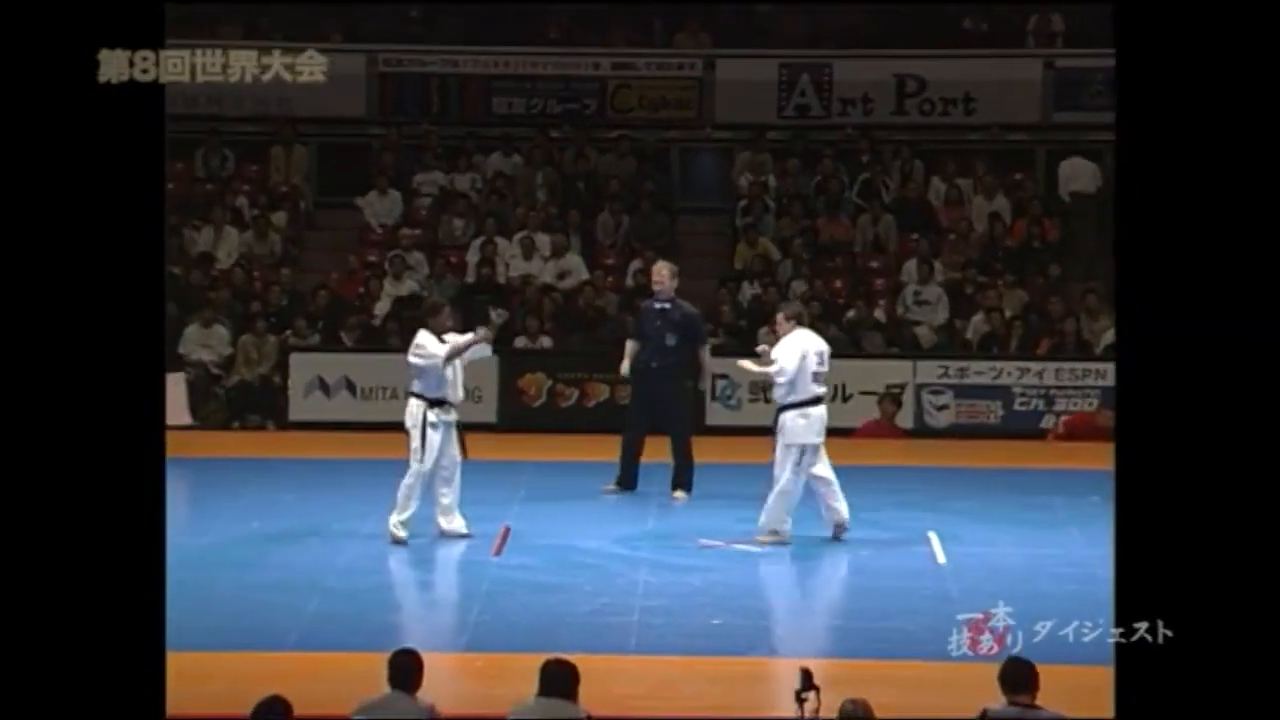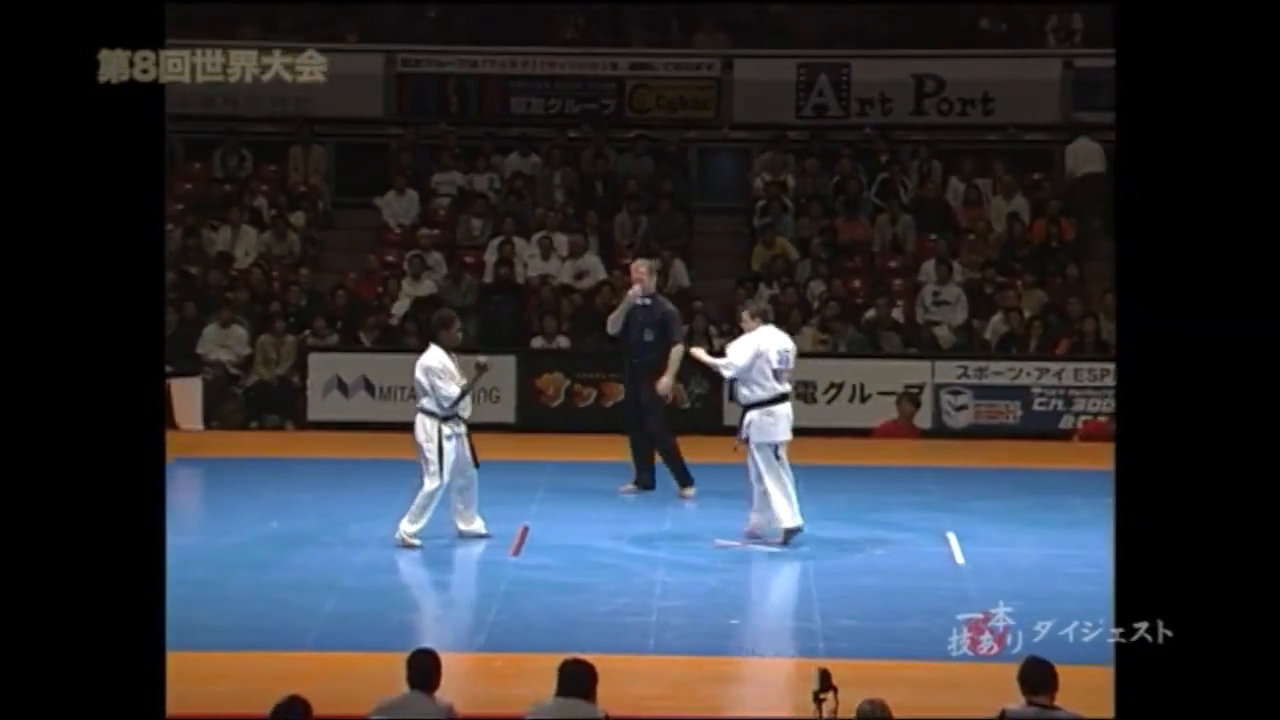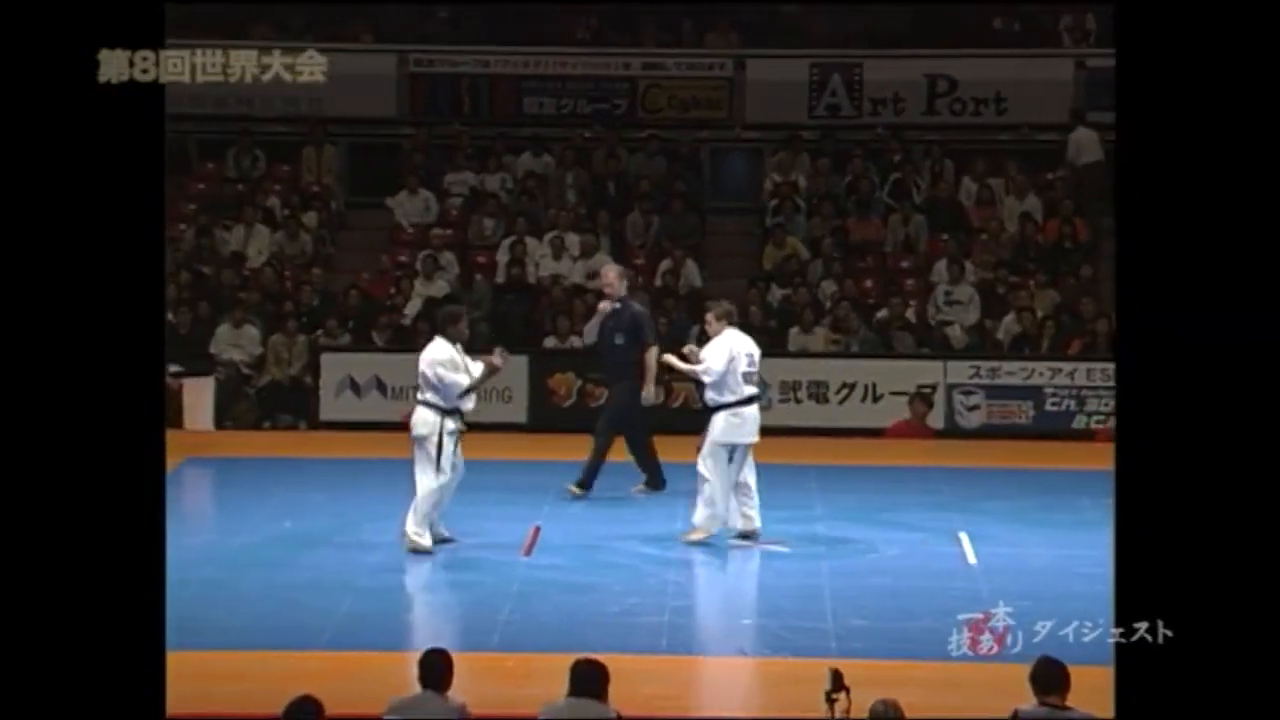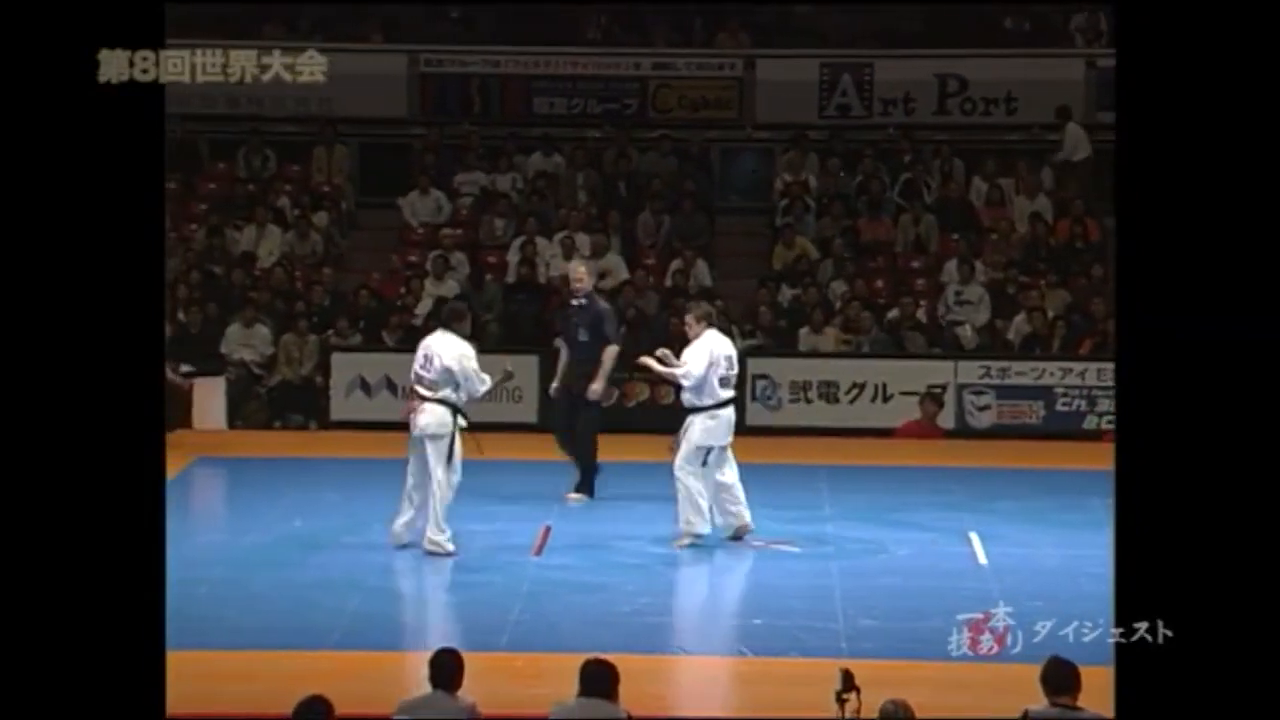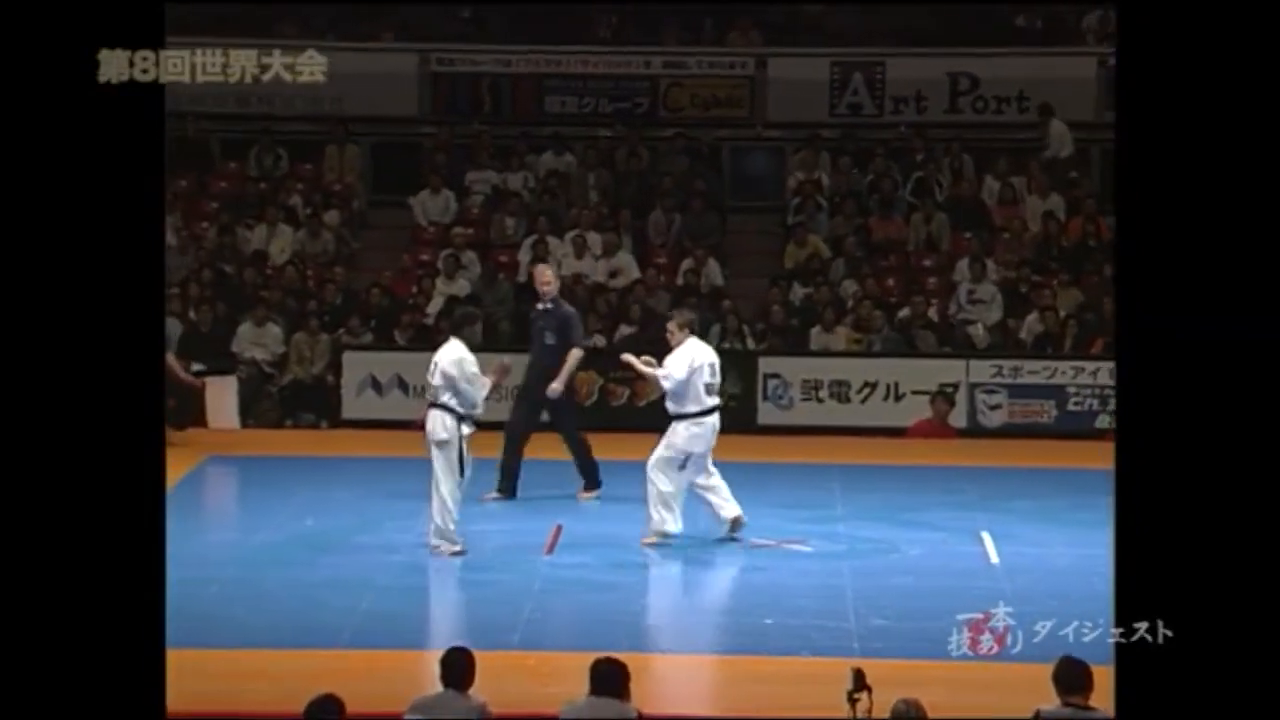
dt=0.4s
person 1, frame 1
left shoulder: (449, 340)
right shoulder: (422, 343)
left elbow: (479, 343)
right elbow: (445, 357)
left wrist: (492, 325)
right wrist: (473, 340)
left hip: (445, 413)
right hip: (426, 414)
left knee: (449, 469)
right knee: (420, 469)
left ankle: (450, 523)
right ankle: (398, 523)
person 1, frame 2
left shoulder: (448, 357)
right shoulder: (431, 362)
left elbow: (457, 391)
right elbow: (451, 399)
left wrist: (477, 374)
right wrist: (477, 376)
left hip: (452, 426)
right hip: (435, 428)
left knee: (466, 475)
right knee: (436, 481)
left ankle: (468, 524)
right ankle: (407, 531)
person 1, frame 3
left shoulder: (452, 349)
right shoulder: (438, 354)
left elbow: (473, 372)
right elbow: (460, 389)
left wrist: (490, 365)
right wrist: (489, 373)
left hip: (445, 421)
right hip: (434, 422)
left knee: (451, 475)
right knee: (434, 479)
left ankle: (433, 529)
right ankle: (416, 534)
person 1, frame 4
left shoulder: (427, 342)
right shoulder: (461, 349)
left elbow: (416, 379)
right elbow: (476, 388)
right wrist: (502, 380)
left hip: (422, 412)
right hip: (443, 418)
left knee: (418, 477)
right knee: (444, 478)
left ankle: (402, 531)
right ankle: (436, 539)
person 1, frame 5
left shoulder: (448, 350)
right shoulder: (461, 356)
right elbow: (475, 395)
left wrist: (489, 379)
right wrist: (497, 377)
left hip: (441, 419)
right hip: (448, 423)
left knee: (450, 479)
right knee: (448, 482)
left ankle: (441, 534)
right ankle: (444, 540)
person 2, frame 1
left shoulder: (793, 342)
right shoulder: (818, 342)
left elbow: (783, 372)
left wrist: (754, 368)
right wrist: (771, 356)
left hip: (797, 415)
right hip: (814, 411)
left knee: (786, 473)
right knee: (818, 468)
left ankle: (775, 527)
right ankle: (838, 517)
person 2, frame 2
left shoulder: (753, 341)
right shoulder: (785, 340)
left elbow: (730, 366)
left wrist: (703, 356)
right wrist: (736, 353)
left hip: (763, 413)
right hip: (778, 409)
left knee: (772, 471)
right knee: (762, 469)
left ankle: (789, 521)
right ankle: (760, 523)
person 2, frame 3
left shoulder: (723, 343)
right shoulder: (746, 342)
left elbow: (710, 373)
left wrist: (678, 364)
right wrist: (700, 359)
left hip: (731, 415)
right hip: (746, 412)
left knee: (711, 467)
right knee: (738, 472)
left ankle: (706, 525)
right ankle: (749, 525)
person 2, frame 4
left shoulder: (704, 345)
right shoulder: (724, 343)
left elbow: (689, 377)
left wrist: (656, 366)
right wrist: (673, 362)
left hip: (707, 417)
right hip: (721, 414)
left knee: (687, 470)
right knee: (722, 471)
left ankle: (694, 527)
right ankle: (739, 521)
person 2, frame 5
left shoulder: (686, 353)
right shoulder: (706, 350)
left elbow: (669, 379)
left wrist: (638, 366)
right wrist: (654, 368)
left hip: (691, 424)
right hip: (705, 420)
left knee: (660, 469)
right knee: (702, 474)
left ankle: (663, 527)
right ankle: (732, 514)
person 3, frame 1
left shoulder: (688, 313)
right shoulder: (646, 309)
left elbow: (702, 347)
right elbow: (634, 339)
left wrist: (704, 378)
right wrist: (627, 361)
left hip: (674, 381)
right hip: (645, 377)
left knee: (680, 434)
right knee: (633, 430)
left ankle: (681, 485)
right ankle: (625, 481)
person 3, frame 2
left shoulder: (666, 310)
right shoulder: (632, 305)
left elbow: (678, 345)
right elbow: (611, 329)
left wrist: (668, 377)
right wrist: (625, 304)
left hip: (654, 377)
right hip: (633, 374)
left knee: (657, 430)
right knee: (636, 430)
left ankle: (685, 481)
right ankle: (644, 480)
person 3, frame 3
left shoulder: (637, 312)
right shoulder: (606, 313)
left elbow: (652, 348)
right elbow: (588, 339)
left wrist: (650, 384)
right wrist: (599, 317)
left hip: (629, 381)
right hip: (614, 379)
left knee: (604, 429)
right knee: (635, 432)
left ankle: (584, 484)
right ankle: (655, 480)
person 3, frame 4
left shoulder: (601, 309)
right shoulder: (571, 309)
left elbow: (612, 346)
left wrist: (600, 380)
right wrist: (558, 377)
left hip: (590, 378)
right hip: (572, 377)
left knee: (585, 432)
right knee: (563, 430)
left ankle: (585, 487)
right ankle: (588, 469)
person 3, frame 5
left shoulder: (567, 314)
right shoulder: (536, 313)
left elbow: (578, 350)
left wrist: (561, 380)
left hip: (556, 384)
right hip: (533, 380)
left knee: (571, 435)
right knee: (515, 432)
left ankle: (592, 484)
right ankle: (506, 488)
